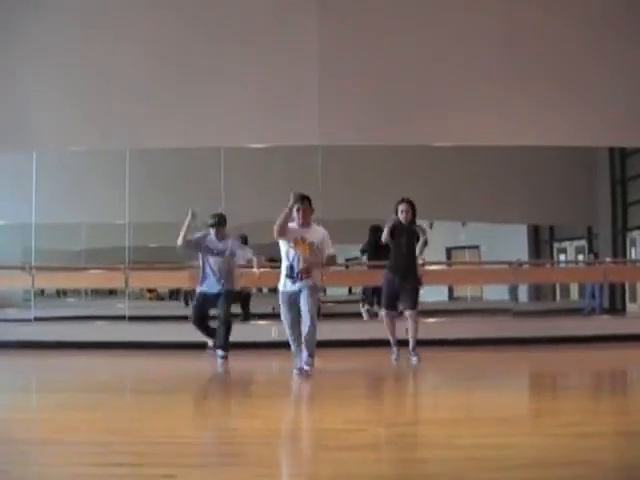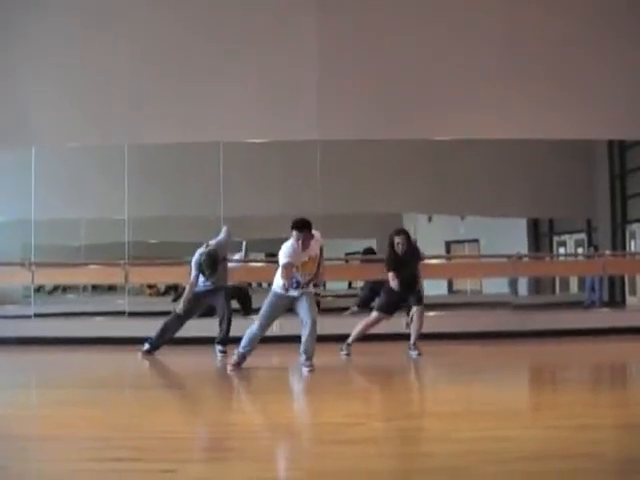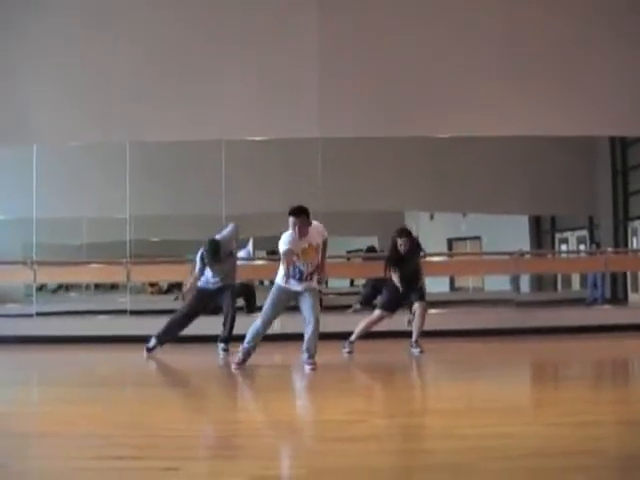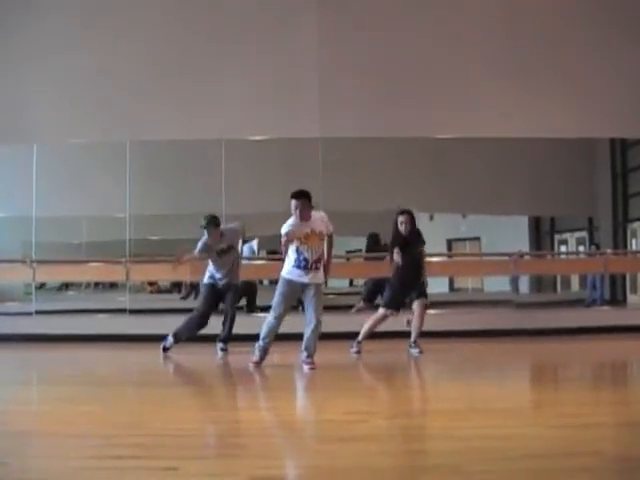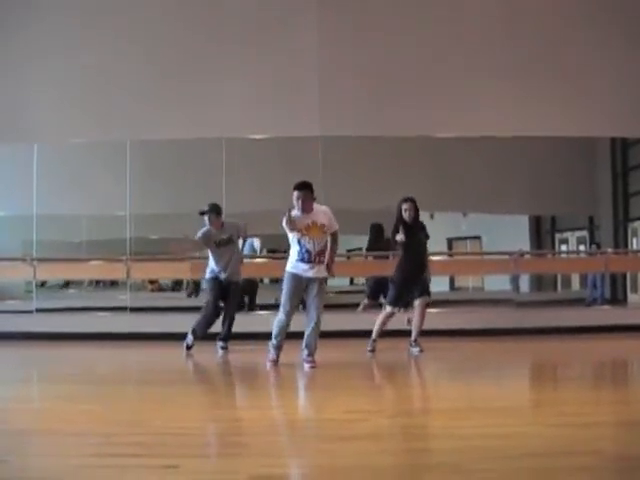
dt=0.4s
person 1, frame 1
left shoulder: (321, 233)
right shoulder: (287, 229)
left elbow: (331, 259)
right elbow: (277, 233)
left wrist: (317, 263)
right wrist: (288, 209)
left hip: (309, 285)
right hip: (287, 286)
left knee: (309, 319)
right knee: (291, 326)
left ankle: (307, 357)
right ankle: (300, 360)
person 1, frame 2
left shoulder: (317, 237)
right shoulder: (287, 250)
right elbow: (285, 268)
left wrist: (318, 269)
right wrist: (286, 278)
left hip: (304, 291)
right hip: (281, 291)
left knee: (310, 321)
right knee: (261, 324)
left ankle: (306, 358)
right ankle: (240, 355)
person 1, frame 3
left shoulder: (317, 228)
right shoulder: (287, 239)
left elbow: (324, 241)
right elbow: (286, 255)
left wrist: (322, 263)
right wrist: (286, 263)
left hip: (308, 286)
right hip: (284, 285)
left knee: (313, 320)
right knee: (264, 319)
left ankle: (308, 356)
right ankle: (245, 352)
person 1, frame 4
left shoulder: (322, 218)
right shoulder: (289, 226)
left elbow: (329, 236)
right elbow: (286, 238)
left wrist: (327, 261)
right wrist: (286, 242)
left hip: (315, 279)
right hip: (290, 277)
left knee: (314, 319)
right knee: (276, 315)
left ankle: (307, 356)
right ankle: (261, 350)
person 1, frame 5
left shoulder: (325, 212)
right shoulder: (291, 217)
left elbow: (334, 235)
right elbow: (290, 227)
left wrist: (330, 260)
right wrist: (289, 223)
left hip: (318, 273)
right hip: (295, 271)
left knee: (314, 315)
right knee: (285, 312)
left ankle: (308, 354)
right ankle: (275, 348)
person 2, frame 1
left shoulder: (417, 231)
right shoulder: (394, 227)
left elbow: (419, 253)
right elbow: (384, 240)
left wrist: (422, 239)
right wrist: (389, 226)
left hip: (409, 277)
right hip: (392, 276)
left knee: (411, 313)
right knee: (386, 313)
left ankle: (412, 350)
right ankle: (395, 346)
person 2, frame 2
left shoulder: (414, 252)
right shoulder: (391, 258)
right elbow: (392, 281)
left wrist: (419, 284)
right wrist: (393, 282)
left hip: (412, 288)
right hip: (394, 290)
left knee: (418, 311)
right knee: (375, 317)
left ankle: (412, 345)
right ankle: (348, 343)
person 2, frame 3
left shoulder: (415, 247)
right shoulder: (393, 256)
right elbow: (394, 274)
left wrist: (421, 279)
right wrist: (397, 281)
left hip: (414, 285)
right hip: (395, 287)
left knee: (420, 307)
right knee: (378, 315)
left ankle: (414, 342)
right ankle: (350, 341)
person 2, frame 4
left shoulder: (417, 235)
right shoulder: (396, 241)
right elbow: (395, 260)
left wrist: (423, 274)
right wrist: (396, 257)
left hip: (416, 280)
right hip: (398, 281)
left knee: (419, 306)
right knee: (383, 313)
left ankle: (413, 343)
right ankle: (358, 341)
person 2, frame 5
left shoulder: (420, 227)
right shoulder: (399, 228)
right elbow: (398, 239)
left wrist: (427, 269)
right wrist: (400, 238)
left hip: (419, 274)
right hip: (401, 274)
left knee: (420, 304)
right knee: (390, 310)
left ankle: (413, 341)
right ankle: (373, 339)
person 3, frame 1
left shoulder: (232, 242)
right shoulder: (202, 238)
right elbow: (180, 244)
right wrist: (188, 222)
left hip: (224, 287)
right hip: (205, 287)
left knee: (224, 317)
right knee: (197, 319)
left ankle: (222, 347)
right ankle: (213, 335)
person 3, frame 2
left shoulder: (222, 243)
right shoulder: (198, 258)
left elbow: (225, 229)
right elbow: (192, 282)
right wrist: (183, 302)
left hip: (218, 287)
right hip: (200, 289)
left knee: (226, 312)
right knee: (179, 315)
left ankle: (221, 344)
right ankle: (153, 343)
person 3, frame 3
left shoulder: (228, 237)
right shoulder: (203, 254)
left elbow: (234, 226)
right elbow: (197, 275)
right wrist: (186, 291)
left hip: (226, 284)
right hip: (206, 285)
left knee: (230, 311)
right knee: (186, 312)
left ankle: (223, 342)
right ankle: (157, 339)
person 3, frame 4
left shoulder: (233, 232)
right shoulder: (205, 243)
left elbow: (243, 233)
right elbow: (196, 255)
left wrist: (238, 255)
right wrist: (182, 260)
left hip: (230, 281)
right hip: (212, 281)
left knee: (230, 312)
right knee: (202, 312)
left ankle: (222, 341)
right ankle: (174, 337)
person 3, frame 5
left shoulder: (234, 227)
right shoulder: (205, 233)
left elbow: (246, 237)
right elbow: (195, 244)
left wrist: (240, 255)
left hip: (232, 277)
right hip: (213, 275)
left knee: (230, 310)
right knee: (212, 305)
left ankle: (223, 340)
right ankle: (194, 334)
